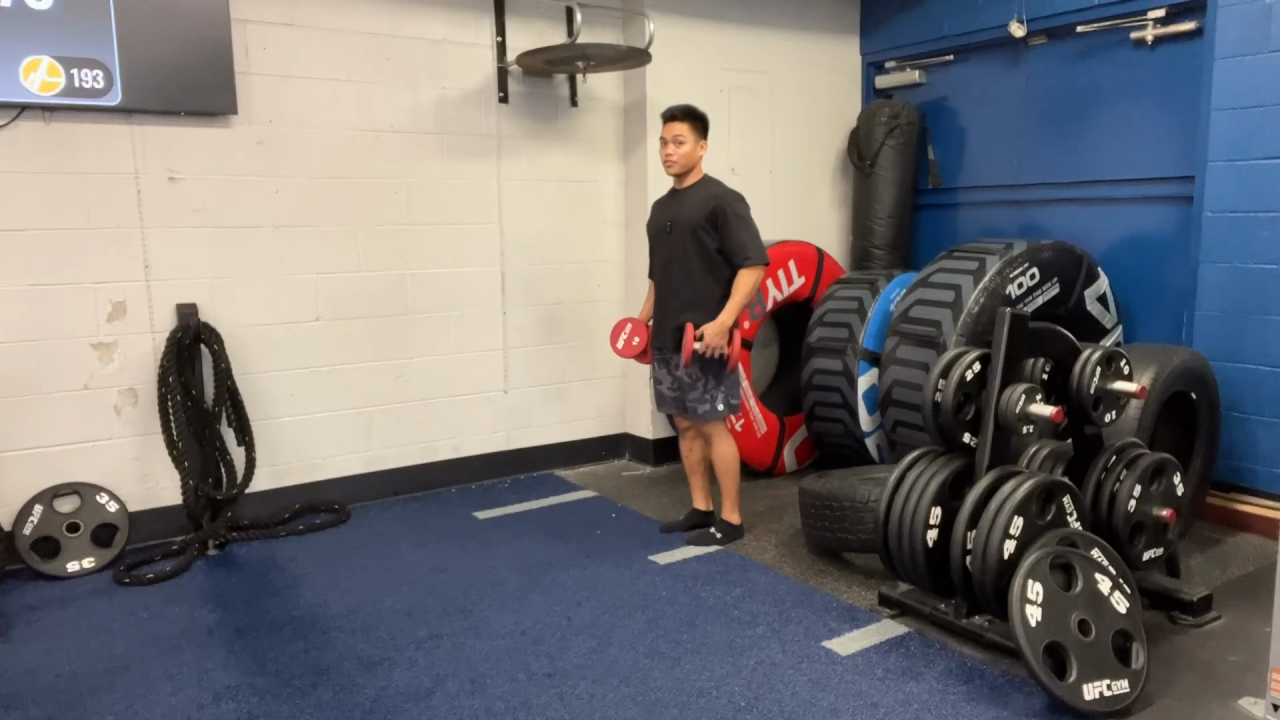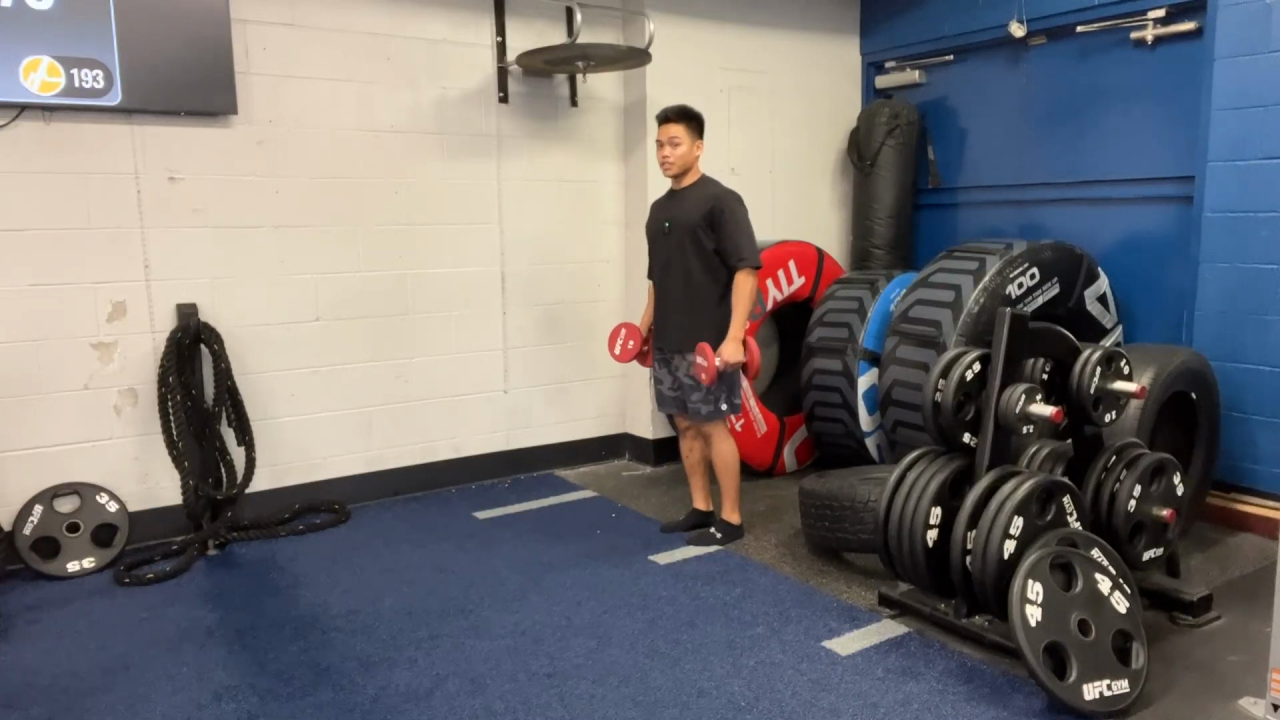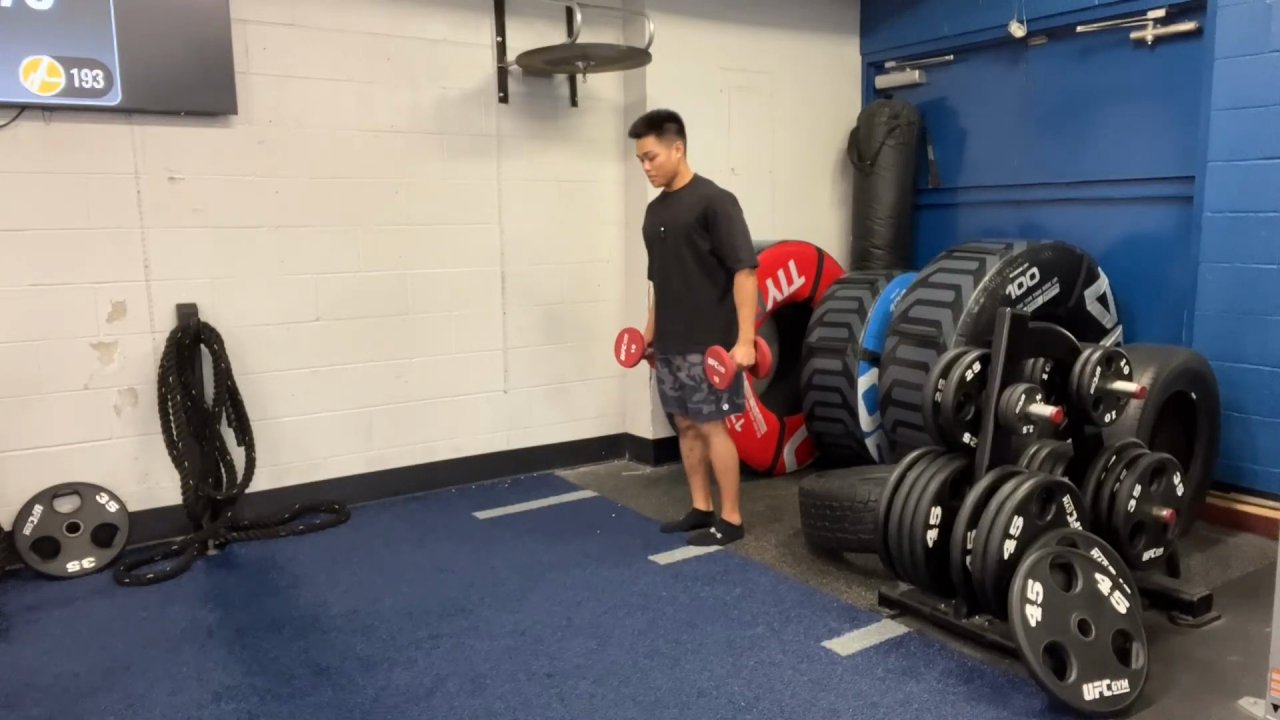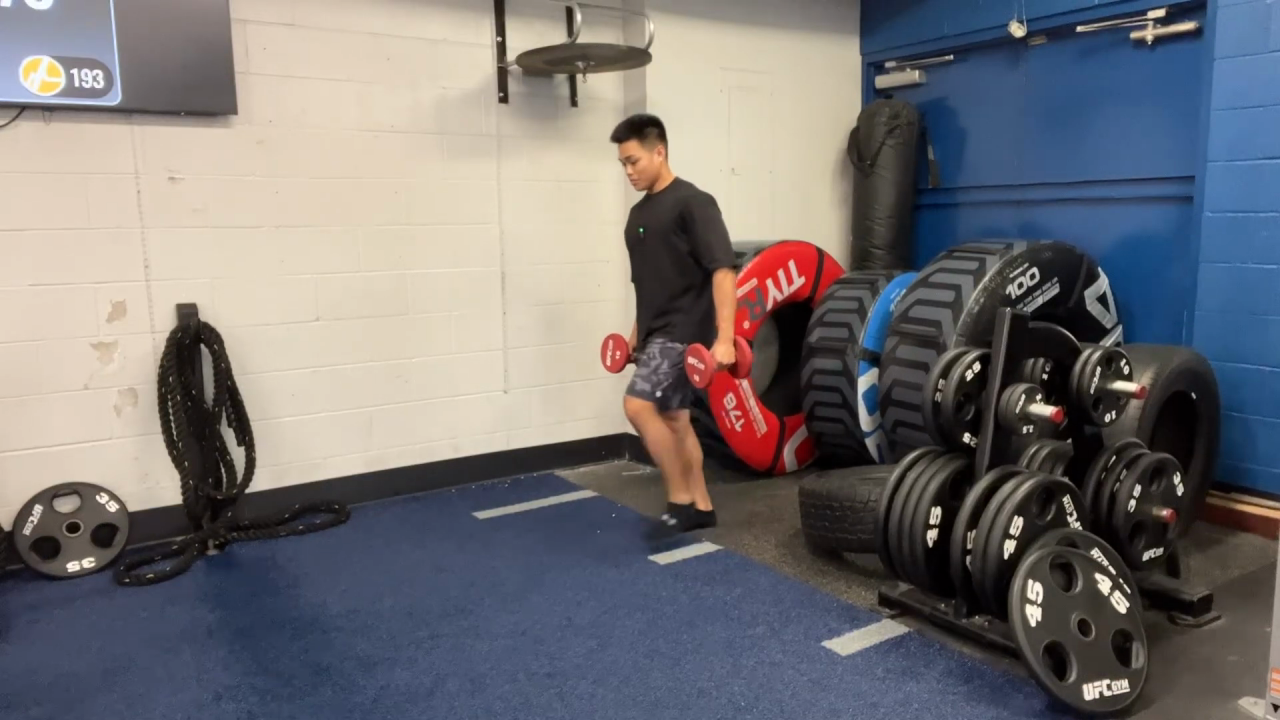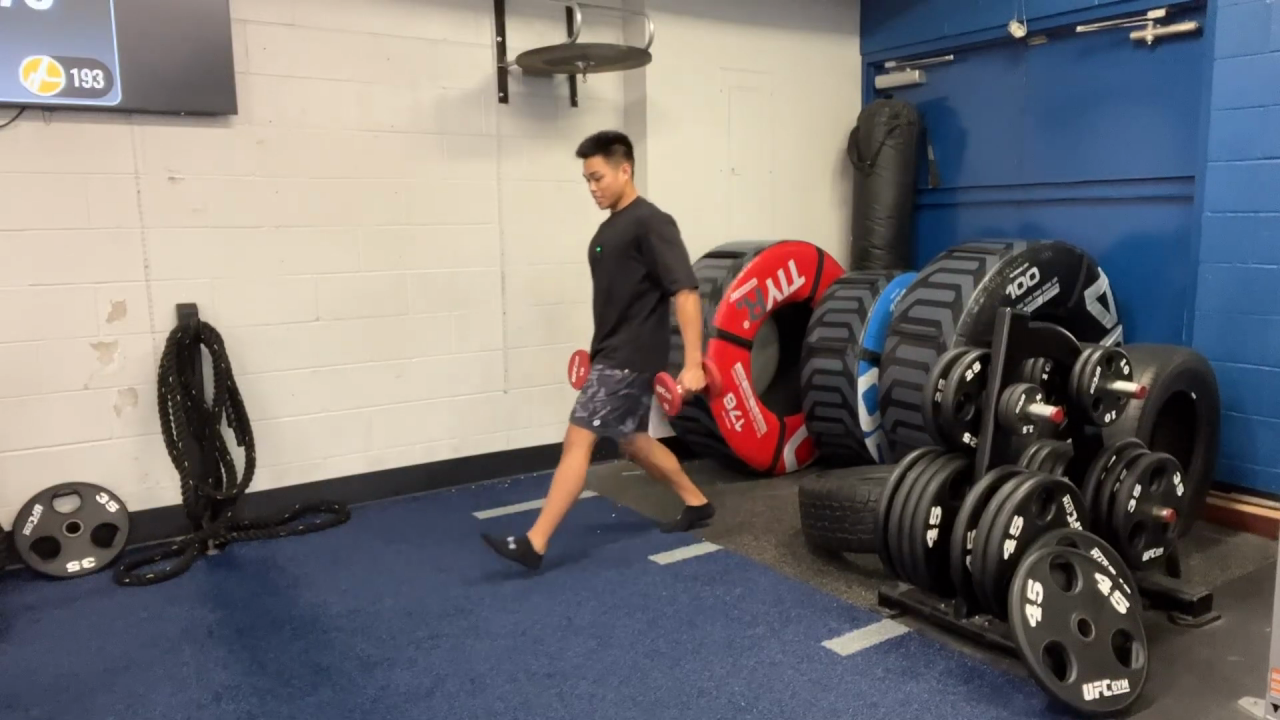
dt=0.5s
person 1, frame 1
left shoulder: (722, 200)
right shoulder: (661, 206)
left elbow: (753, 264)
left wrist: (723, 321)
right wrist: (641, 321)
left hip: (705, 340)
right hip: (666, 340)
left knee: (713, 426)
right knee: (684, 425)
left ankle: (730, 519)
right ankle: (700, 509)
person 1, frame 2
left shoulder: (720, 201)
right shoulder: (660, 207)
left elbow: (746, 269)
left wrist: (735, 336)
right wrist: (645, 326)
left hip: (706, 343)
right hip: (668, 342)
left knee: (713, 427)
right knee: (685, 425)
left ankle: (731, 519)
right ankle: (701, 509)
person 1, frame 3
left shoulder: (714, 201)
right shoulder: (656, 209)
left elbow: (744, 270)
left wrist: (745, 339)
right wrist: (650, 329)
left hip: (707, 343)
right hip: (670, 343)
left knee: (711, 427)
right knee: (685, 425)
left ankle: (731, 519)
right ankle: (700, 509)
person 1, frame 4
left shoulder: (693, 203)
right shoulder: (639, 212)
left elbow: (723, 270)
left wrist: (724, 339)
right wrist: (635, 332)
left hip: (683, 332)
right hip: (656, 333)
left knee: (638, 406)
right knee: (673, 419)
left ankle: (681, 498)
right ankle: (701, 507)
person 1, frame 5
left shoulder: (651, 224)
right shoulder: (609, 228)
left elbow: (685, 292)
left wrist: (693, 364)
left hip: (631, 357)
right hip: (613, 354)
left knee: (578, 439)
right knee: (633, 440)
left ankle: (534, 542)
right ankle: (697, 503)
